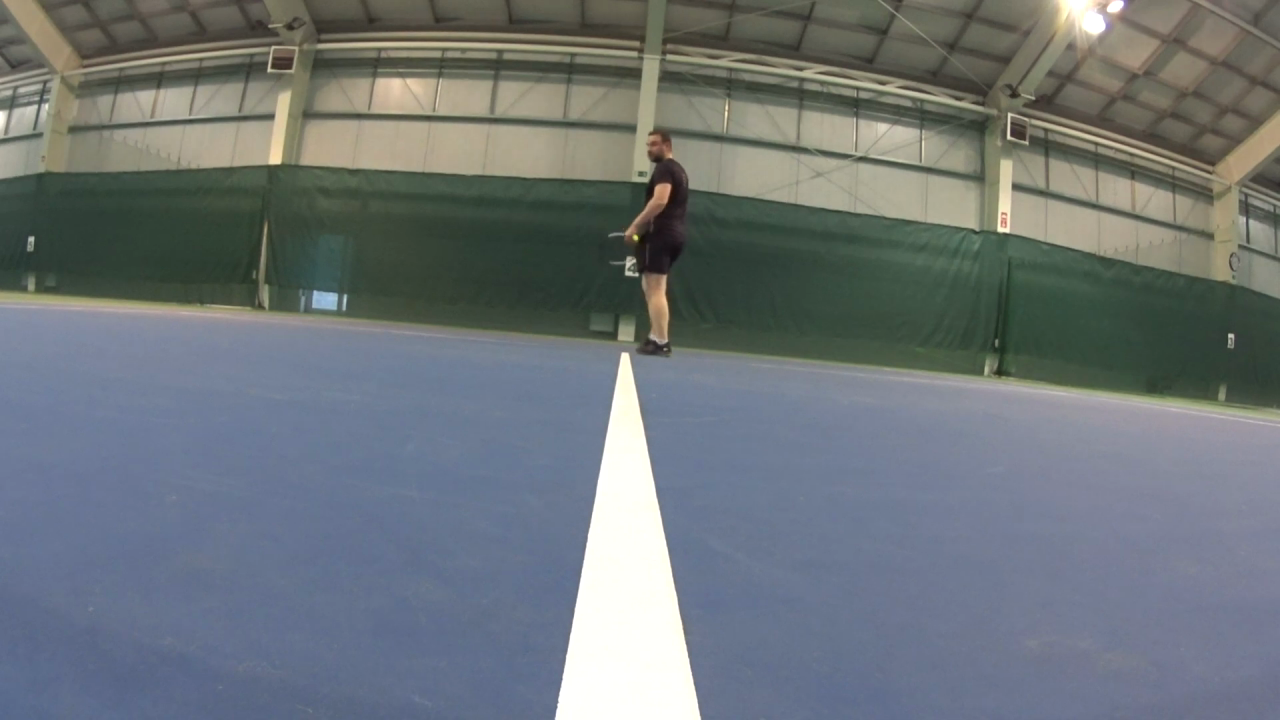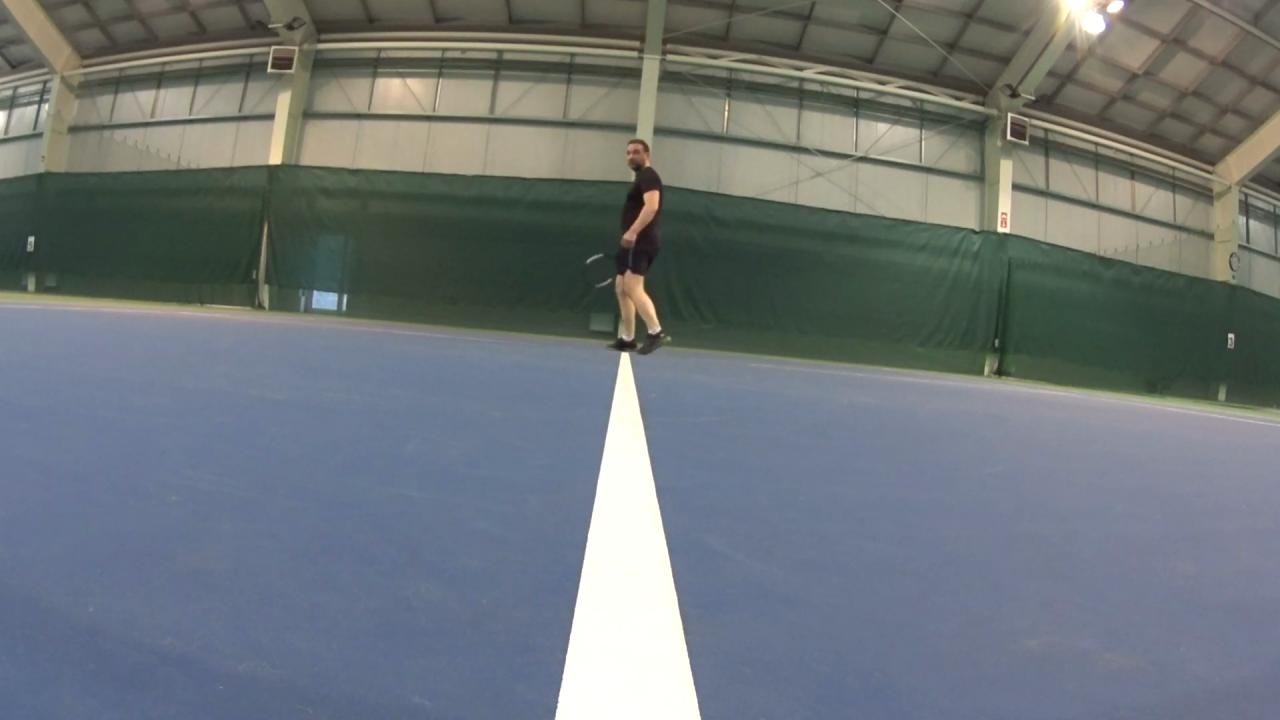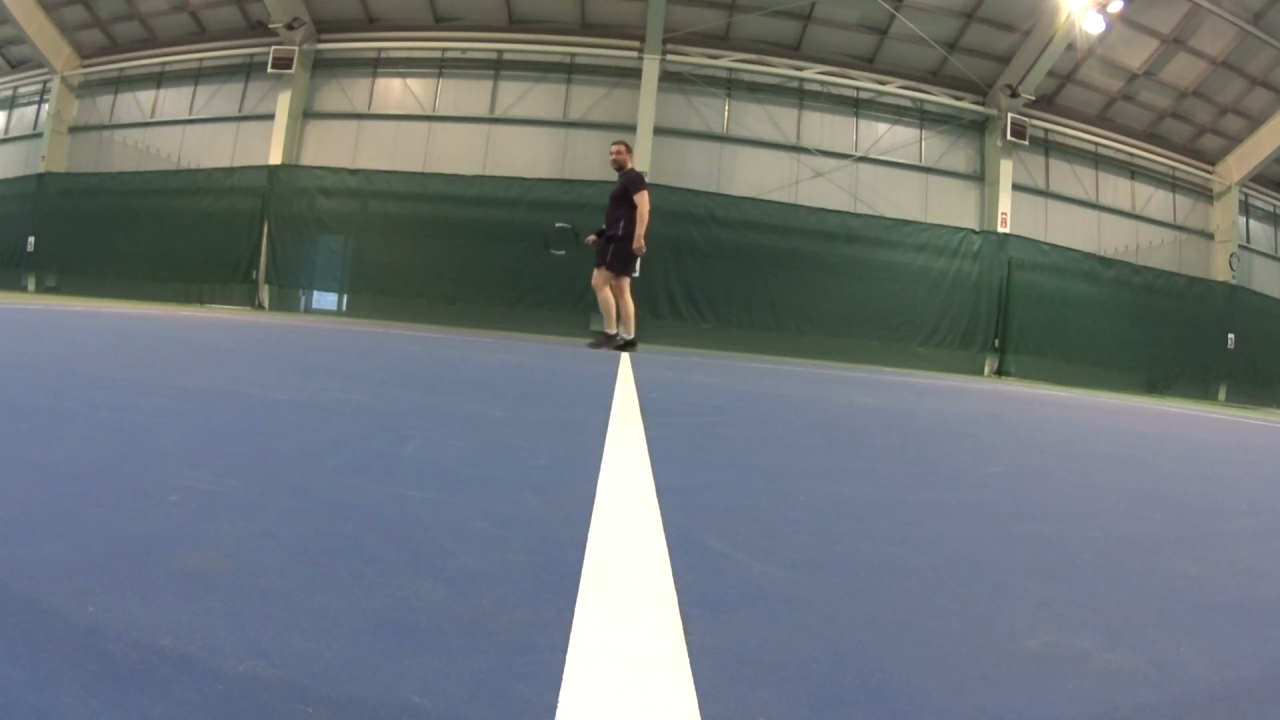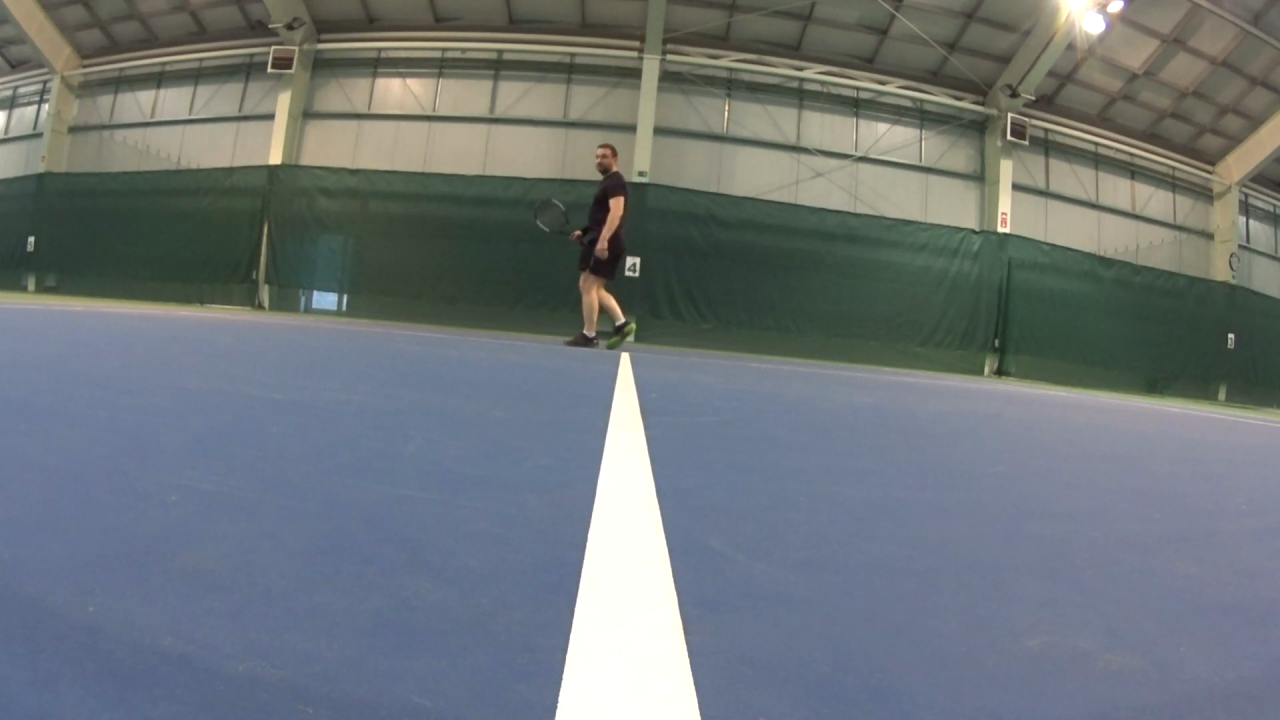
dt=0.3s
person 1, frame 1
left shoulder: (664, 168)
right shoulder: (679, 170)
left elbow: (659, 200)
left wrist: (635, 226)
left hip: (660, 235)
right hip: (676, 236)
left knee: (654, 289)
right knee: (651, 287)
left ankle: (661, 343)
right ankle: (657, 337)
person 1, frame 2
left shoulder: (648, 176)
right shoulder: (642, 179)
left elbow: (651, 206)
left wrist: (633, 232)
left hip: (639, 242)
right hip: (641, 242)
left knee: (634, 288)
right knee: (624, 289)
left ankle: (655, 333)
right ankle: (626, 339)
person 1, frame 3
left shoulder: (633, 177)
right shoulder: (623, 179)
left elbow: (644, 207)
left wrist: (639, 236)
right wrist: (598, 235)
left hip: (622, 239)
right hip: (619, 239)
left knee: (599, 282)
right knee: (621, 289)
left ankle: (611, 332)
right ankle: (628, 337)
person 1, frame 4
left shoulder: (615, 182)
right shoulder: (609, 182)
left elbow: (616, 212)
left wrist: (602, 239)
right wrist: (584, 231)
left hip: (605, 243)
right hip: (610, 244)
left knee: (587, 286)
right knee: (596, 289)
left ankle: (589, 335)
right ankle: (622, 323)
